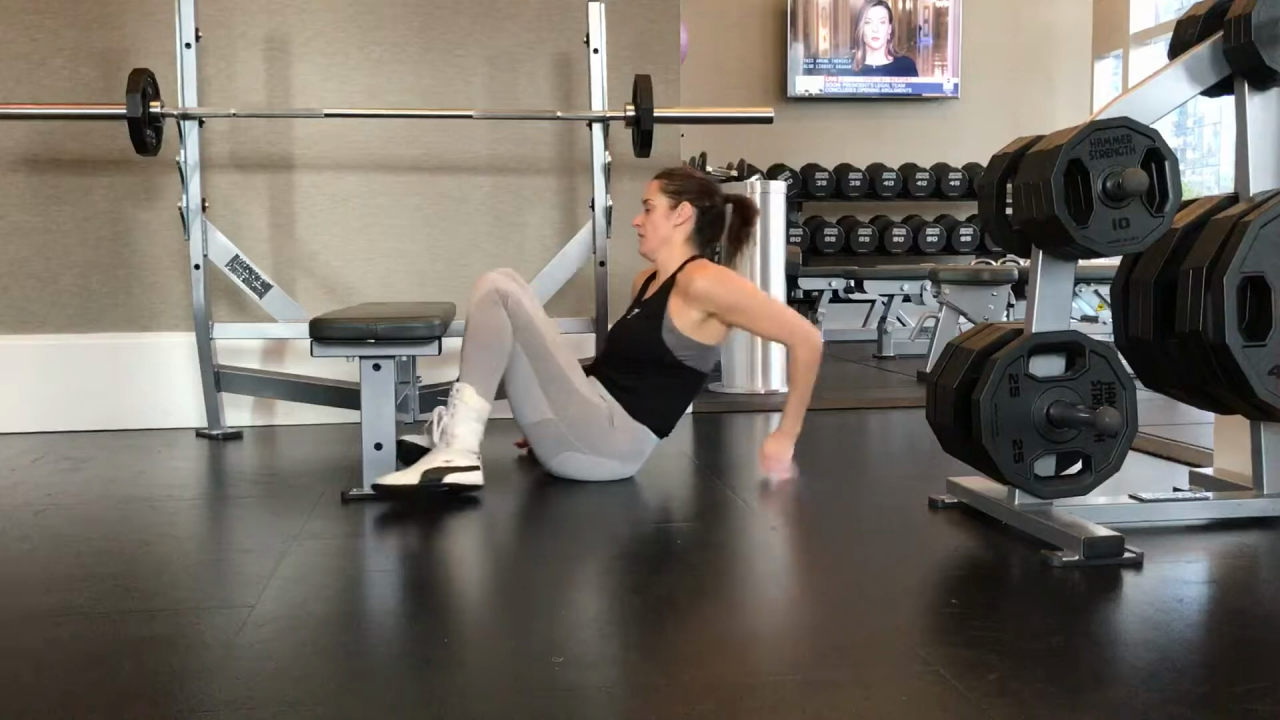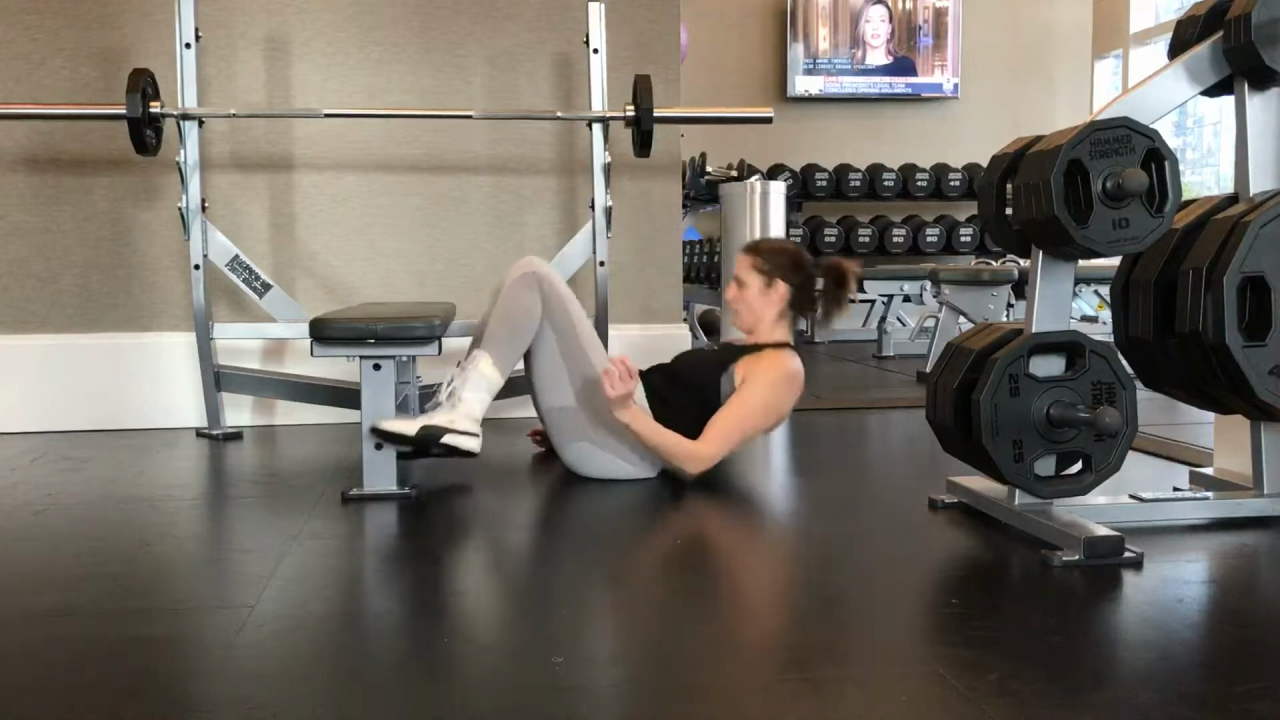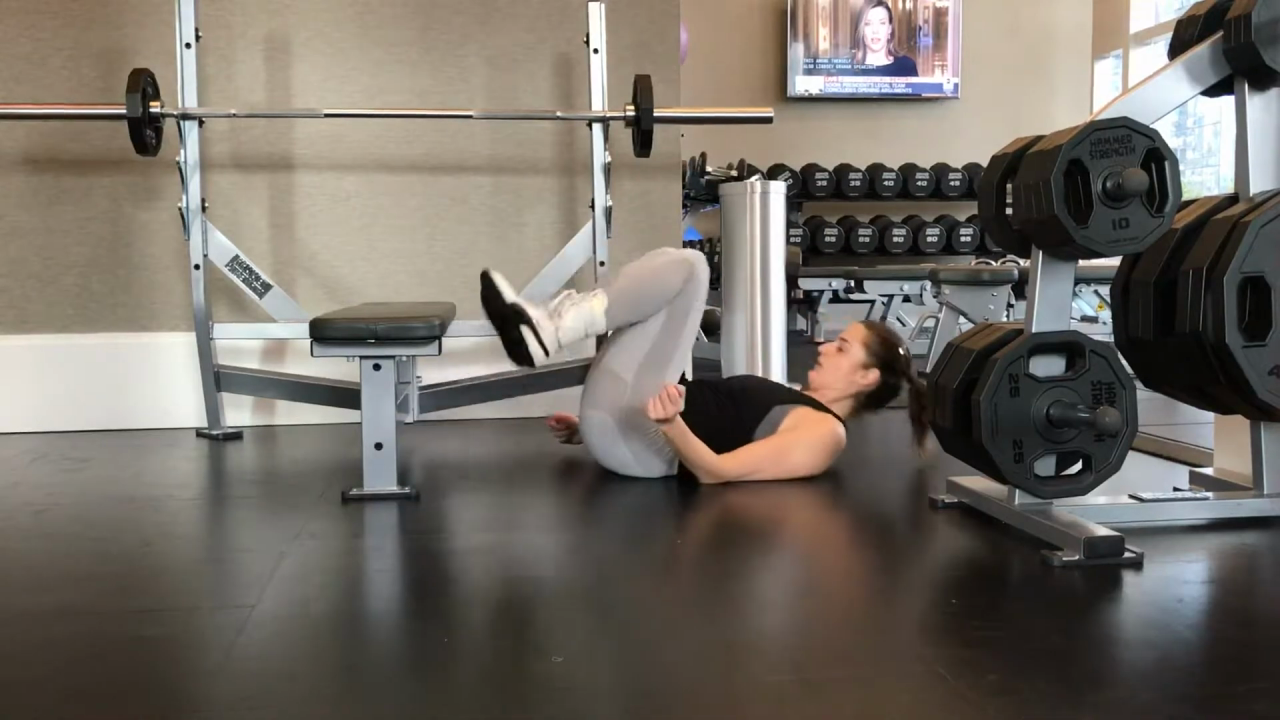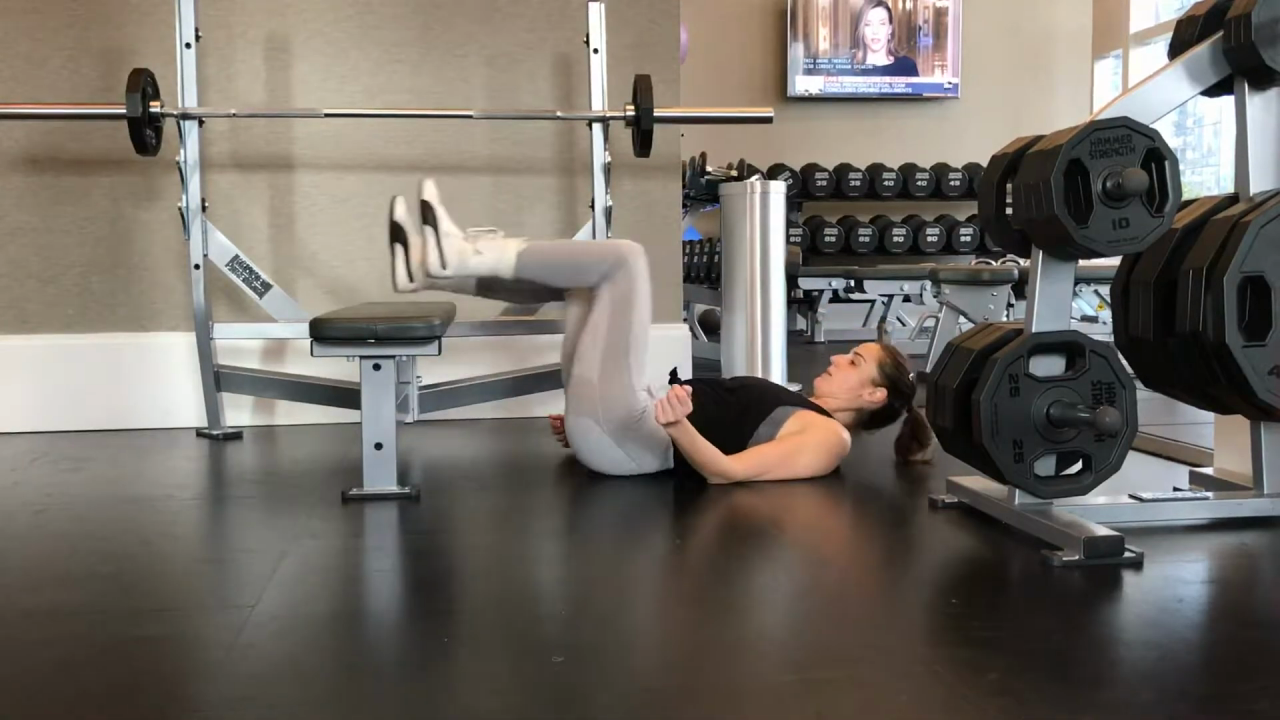
dt=0.4s
person 1, frame 1
left shoulder: (704, 284)
right shoulder: (648, 282)
left elbow: (806, 340)
left wrist: (782, 441)
right wrist: (560, 419)
left hip: (605, 445)
right hip: (593, 427)
left knee: (496, 290)
right knee: (505, 287)
left ankle: (458, 453)
right ankle: (455, 438)
person 1, frame 2
left shoulder: (781, 370)
right shoulder: (753, 349)
left elbow: (697, 457)
left wrist: (627, 413)
left hip: (617, 446)
right hip: (609, 428)
left knee: (532, 278)
right knee: (528, 280)
left ankle: (457, 415)
right ankle: (452, 413)
person 1, frame 3
left shoulder: (823, 434)
right shoulder: (799, 407)
left elbow: (716, 470)
left wrist: (673, 428)
left hip: (633, 434)
right hip: (618, 421)
left knee: (686, 266)
right knee: (679, 270)
left ankle: (544, 332)
right ankle: (545, 325)
person 1, frame 4
left shoulder: (828, 438)
right shoulder: (799, 415)
left elbow: (725, 470)
left wrist: (676, 429)
right wrist: (586, 425)
left hip: (620, 438)
right hip: (615, 430)
left knee: (623, 259)
right knee: (591, 278)
left ankle: (461, 255)
right ankle: (431, 265)
